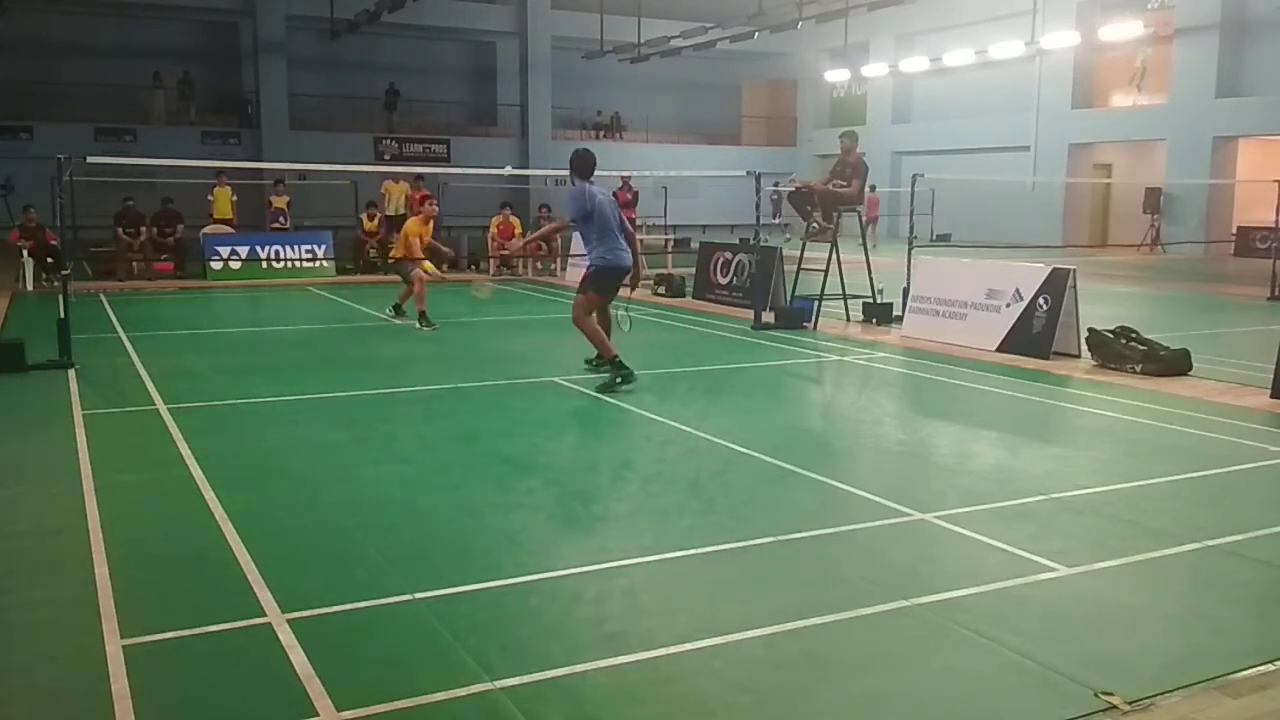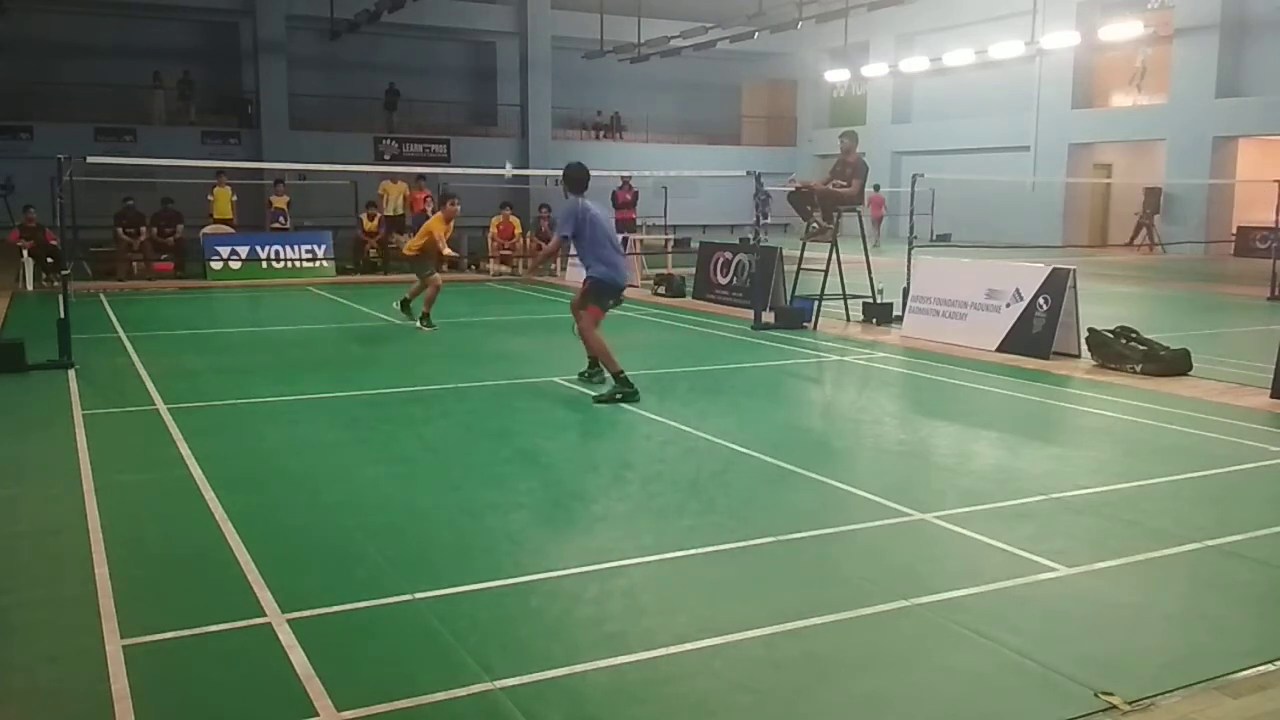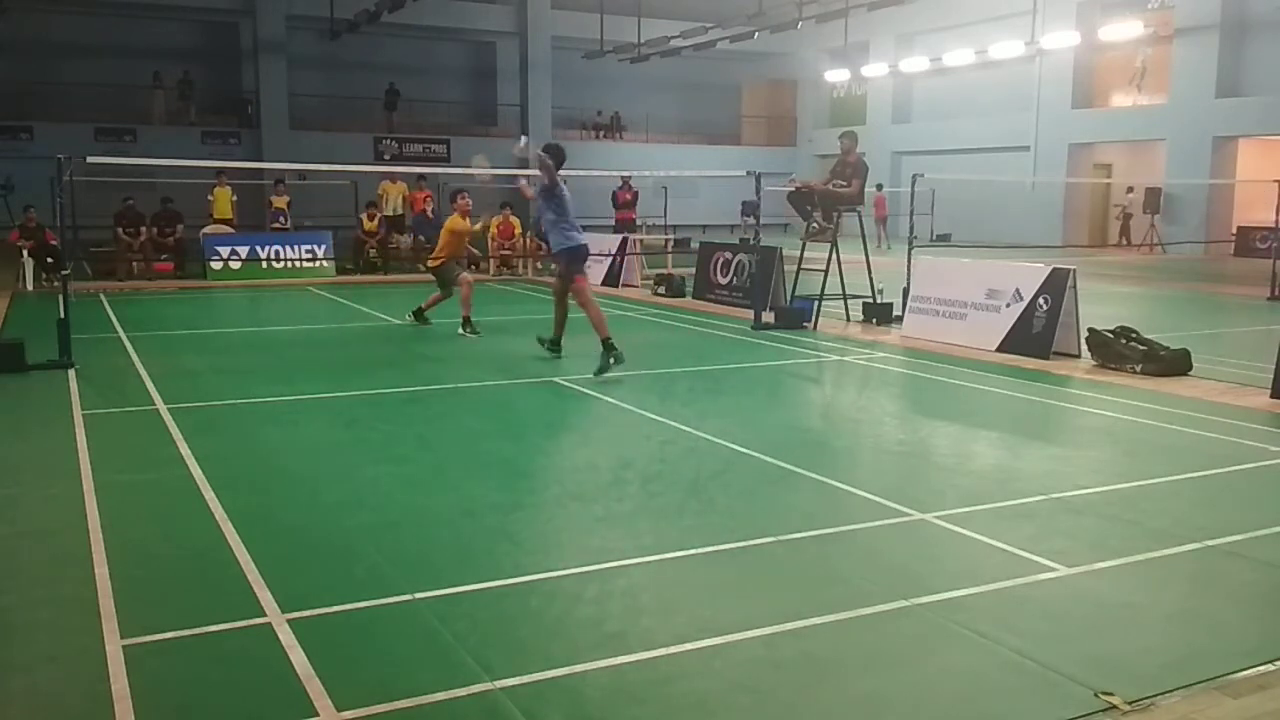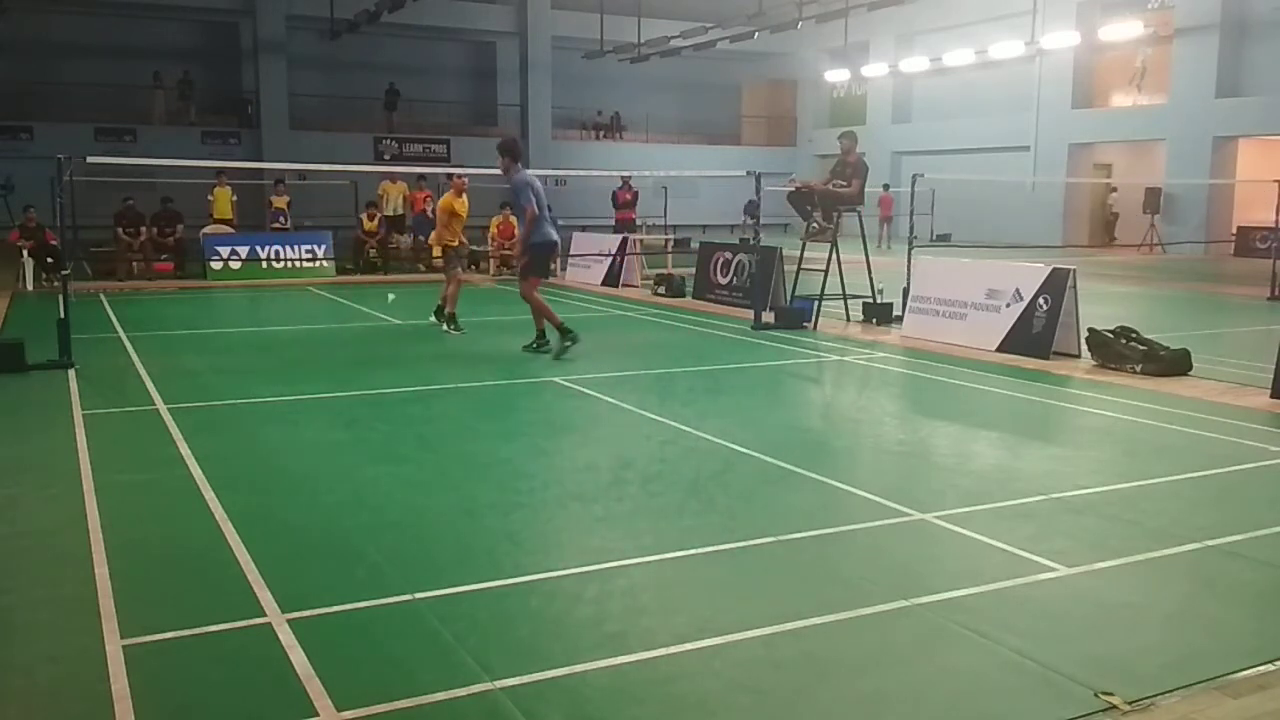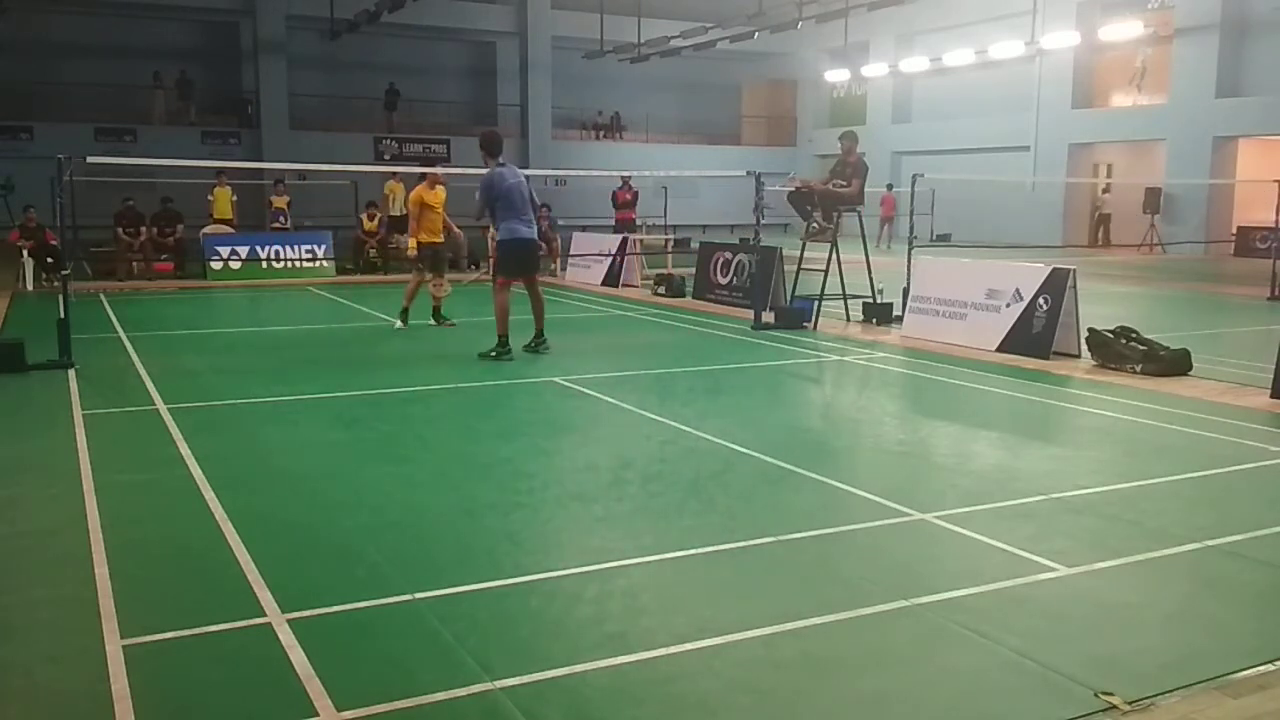
dt=0.5s
person 1, frame 1
left shoulder: (580, 192)
right shoulder: (603, 194)
left elbow: (562, 224)
right elbow: (630, 232)
left wrist: (527, 240)
right wrist: (636, 268)
left hip: (606, 262)
right hip: (623, 260)
left knee: (580, 316)
right knee: (600, 306)
left ankle: (619, 370)
right ankle: (604, 356)
person 1, frame 2
left shoulder: (571, 208)
right shoulder: (595, 209)
left elbow: (555, 246)
left wrist: (532, 266)
left hip: (602, 275)
right hip: (616, 274)
left knee: (588, 328)
right knee: (577, 308)
left ankle: (624, 385)
right ankle: (594, 366)
person 1, frame 3
left shoulder: (551, 183)
right shoulder: (548, 187)
left elbow: (551, 171)
right elbow: (535, 197)
left wrist: (541, 160)
right wrist: (523, 186)
left hip: (569, 247)
right hip: (565, 247)
left knee: (583, 297)
right knee: (559, 293)
left ankle: (610, 350)
right ankle: (555, 342)
person 1, frame 4
left shoulder: (519, 181)
right shoulder: (524, 178)
left elbow: (532, 213)
left wrist: (520, 242)
right wrist: (523, 241)
left hip: (539, 240)
right hip: (547, 239)
left knee: (528, 291)
right knee: (528, 289)
left ankle: (565, 332)
right ankle: (541, 338)
person 1, frame 5
left shoulder: (489, 179)
right shoulder: (518, 173)
left elbow: (479, 214)
right elbow: (536, 204)
left wrist: (480, 202)
left hip: (508, 238)
right hip: (530, 237)
left knee: (501, 289)
right knee: (533, 287)
left ankle: (503, 345)
right ankle: (540, 337)
